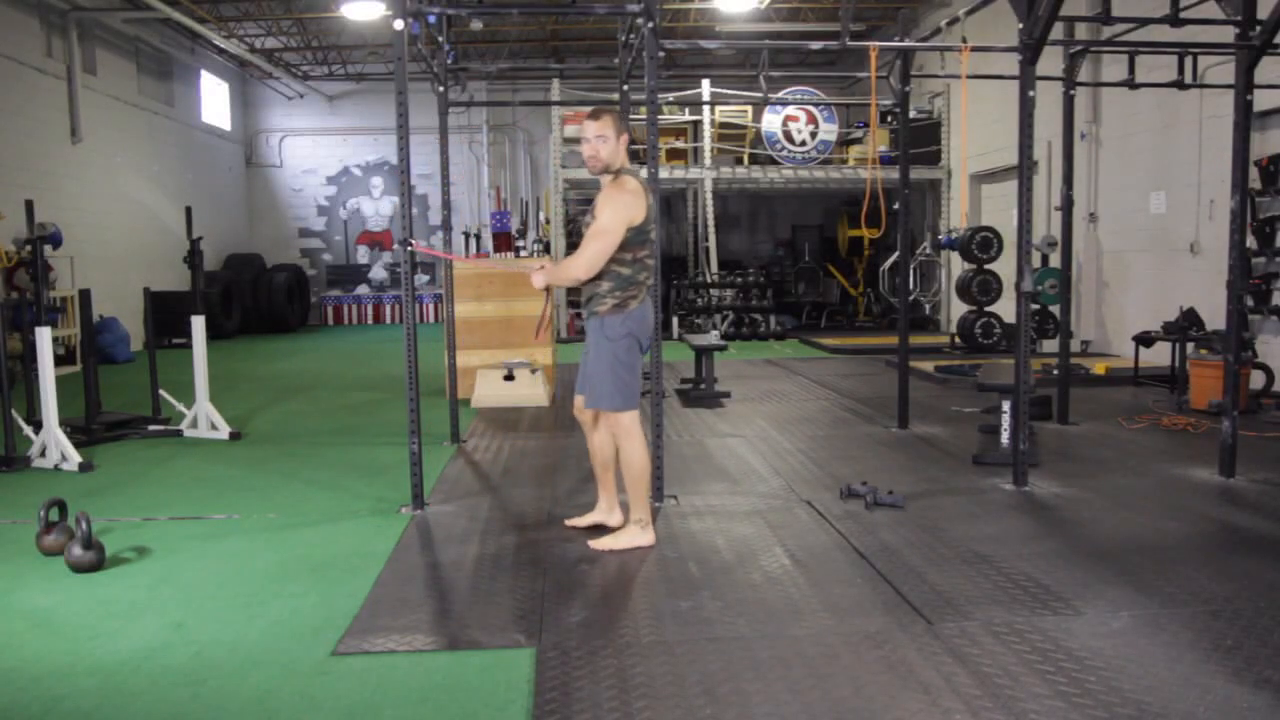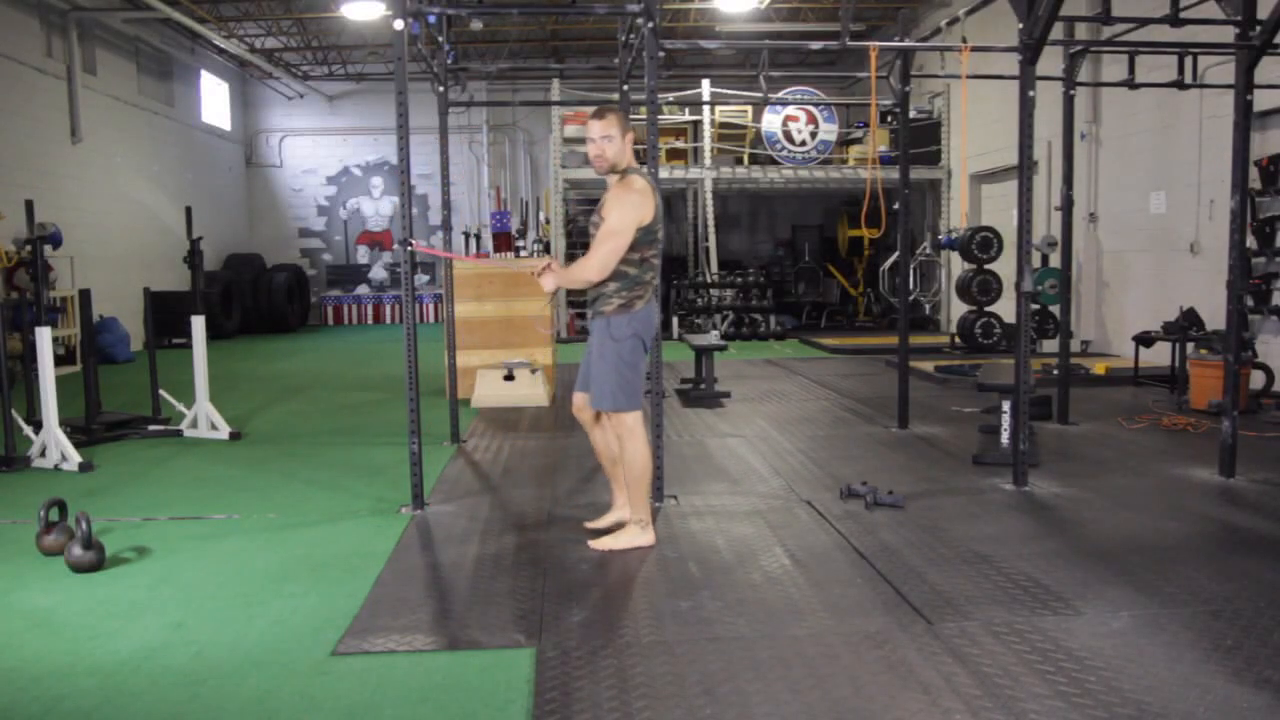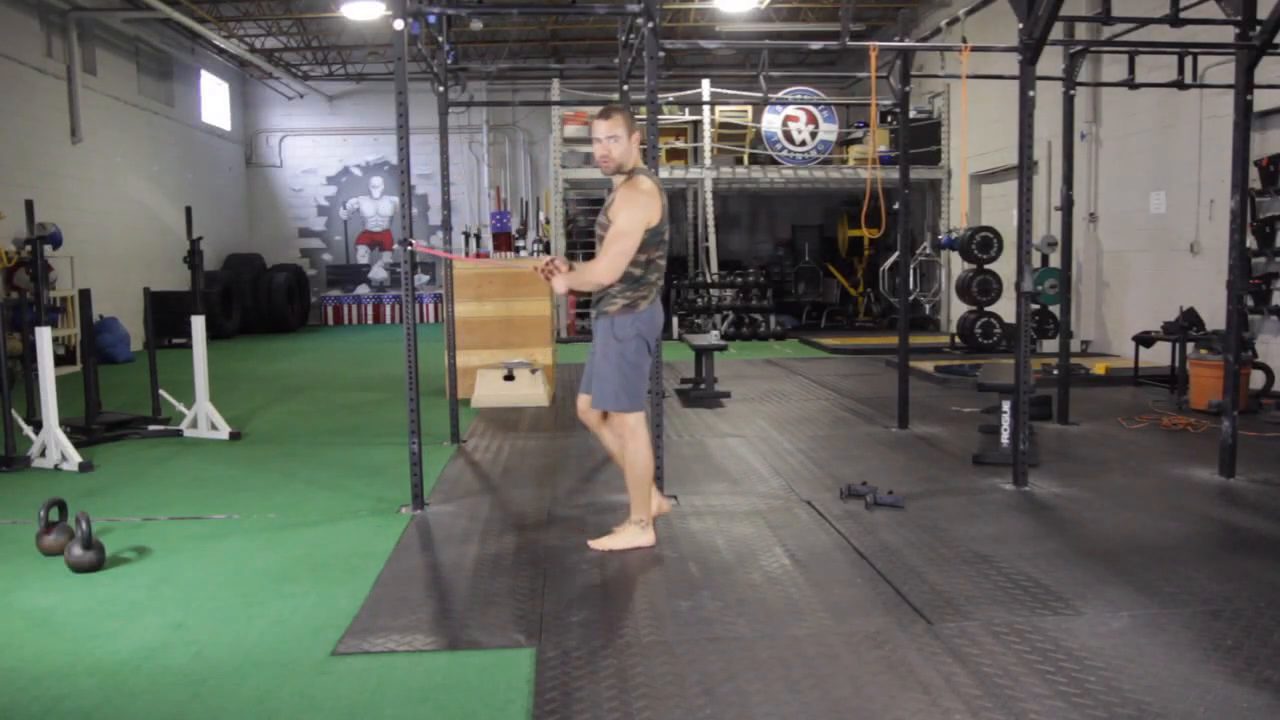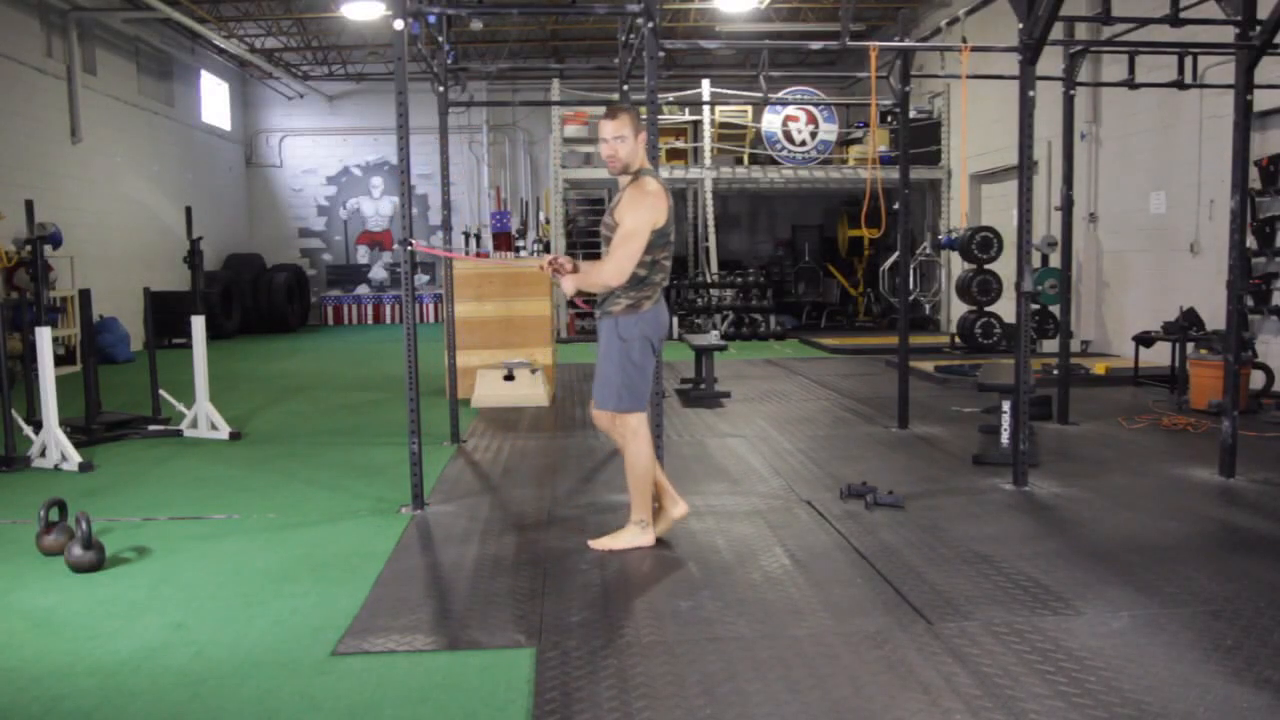
dt=0.1s
person 1, frame 1
left shoulder: (620, 191)
right shoulder: (620, 188)
left elbow: (585, 266)
left wrist: (547, 277)
right wrist: (558, 270)
left hip: (617, 318)
right hip: (610, 316)
left knee: (621, 420)
right knee: (586, 410)
left ankle: (639, 525)
right ankle: (607, 505)
person 1, frame 2
left shoulder: (629, 191)
right shoulder: (626, 187)
left elbow: (596, 268)
left wrist: (556, 280)
right wrist: (566, 270)
left hip: (623, 318)
right hip: (615, 315)
left knee: (625, 421)
right knee: (585, 408)
left ankle: (640, 526)
right ankle: (623, 503)
person 1, frame 3
left shoulder: (636, 192)
right shoulder: (628, 189)
left elbow: (607, 271)
left wrist: (566, 281)
right wrist: (571, 267)
left hip: (627, 319)
right hip: (618, 317)
left knee: (627, 421)
right knee: (590, 410)
left ankle: (638, 526)
right ankle: (648, 496)
person 1, frame 4
left shoulder: (643, 193)
right shoulder: (633, 190)
left elbow: (616, 272)
left wrist: (575, 282)
right wrist: (577, 266)
left hip: (631, 319)
right hip: (624, 317)
left knee: (629, 422)
right knee: (607, 416)
left ankle: (640, 526)
right ankle: (668, 500)
